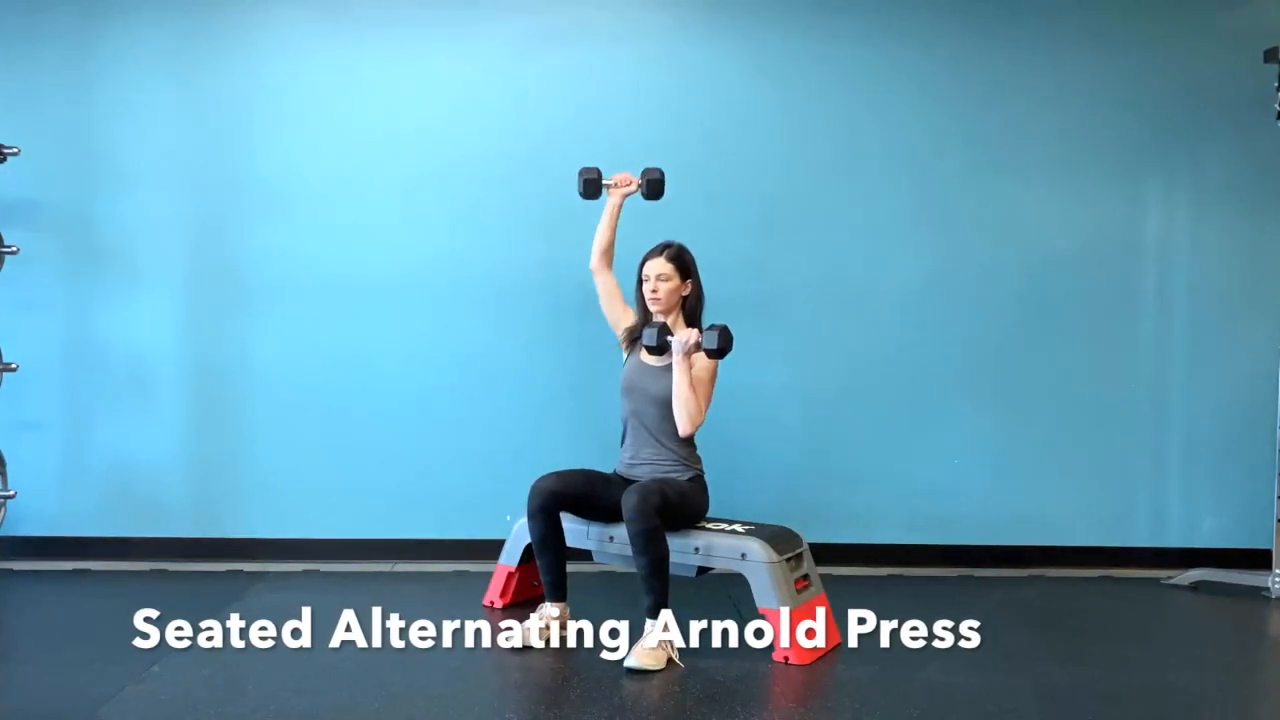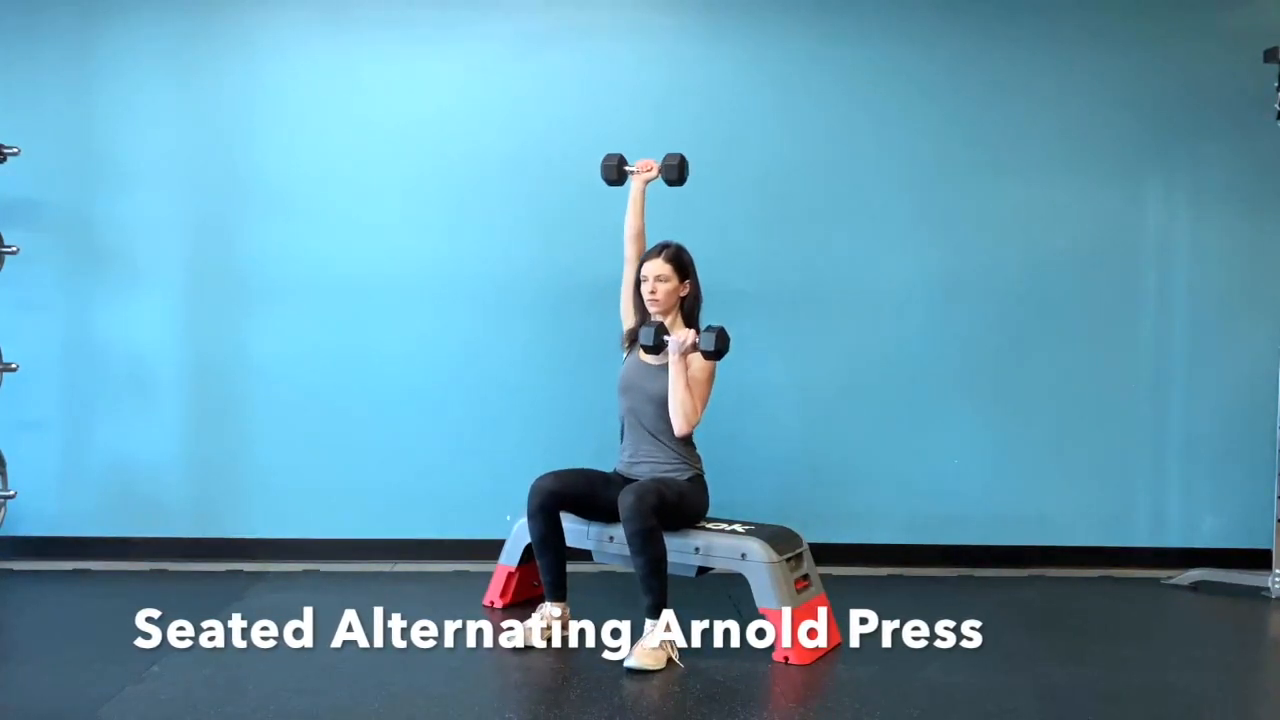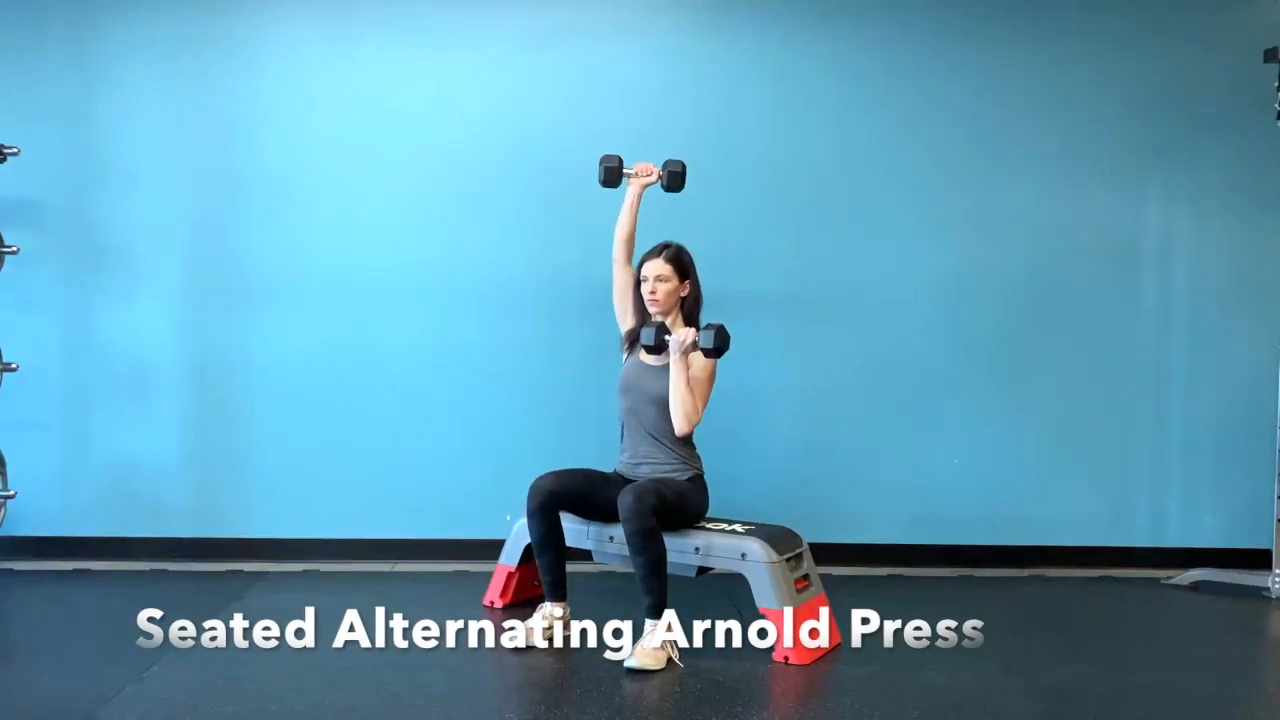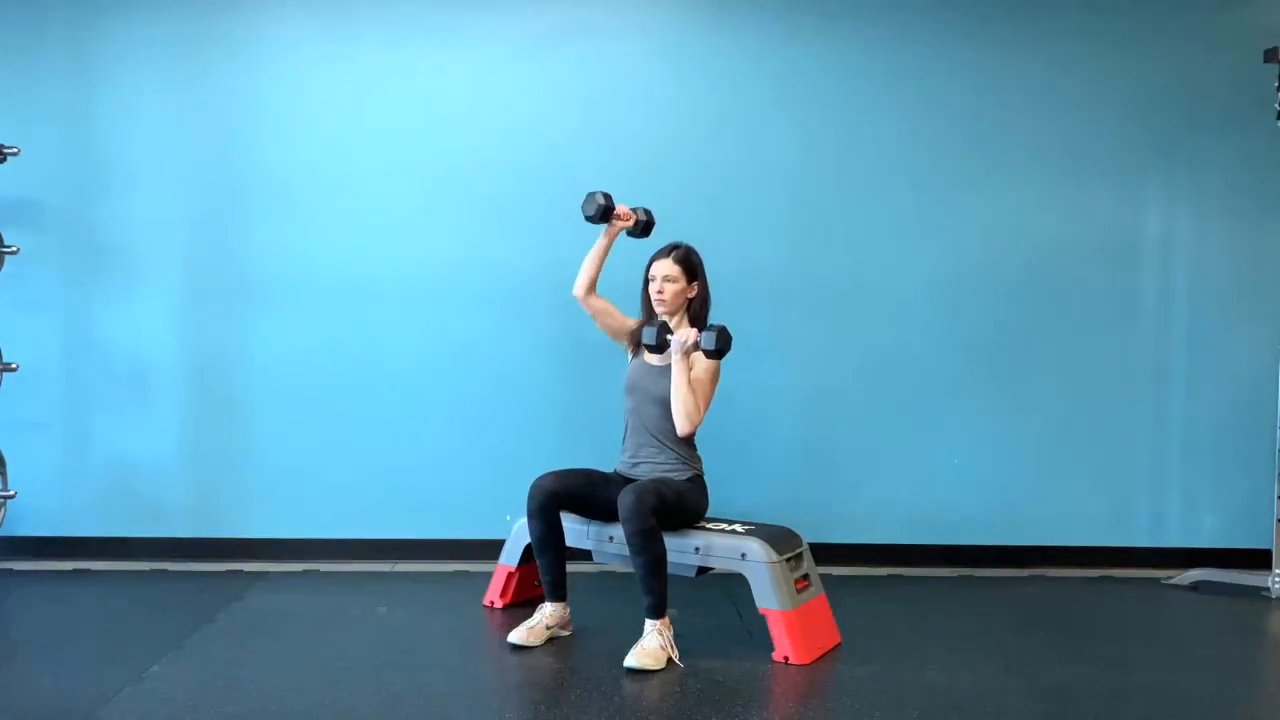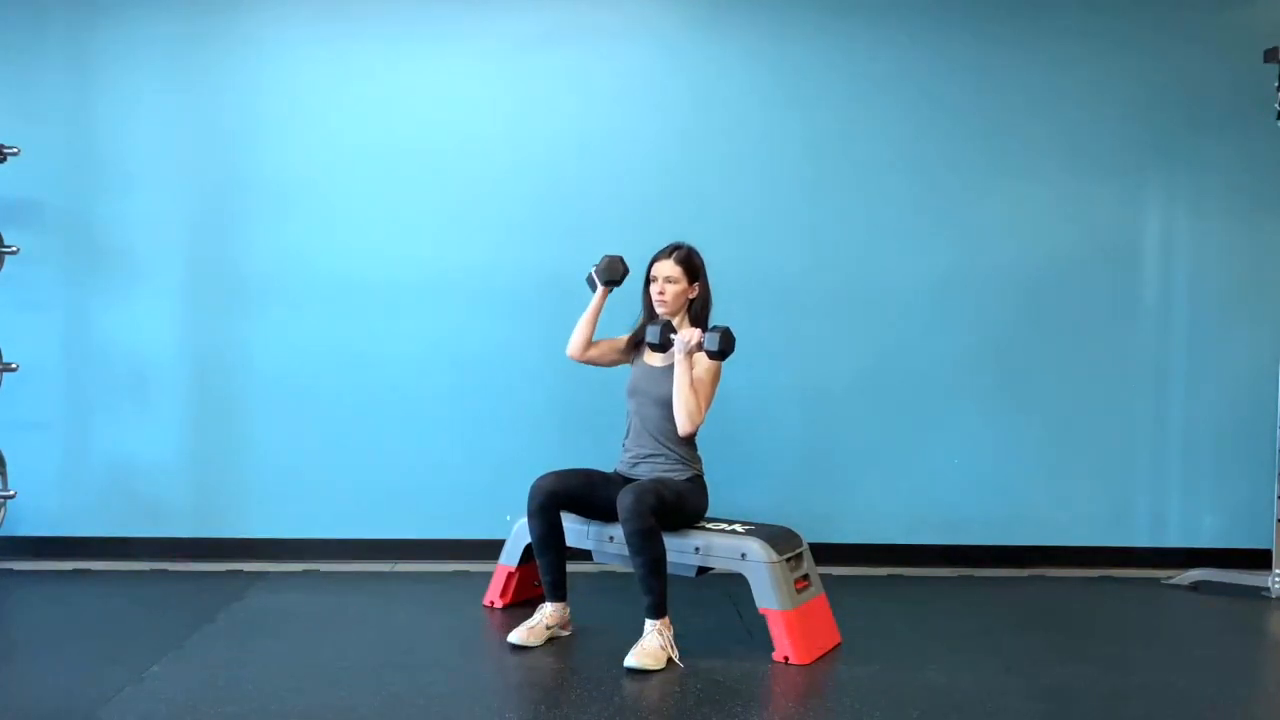
dt=0.3s
person 1, frame 1
left shoulder: (699, 352)
right shoulder: (632, 336)
left elbow: (687, 425)
right elbow: (600, 265)
left wrist: (681, 359)
right wrist: (614, 202)
left hip: (680, 486)
right hip: (626, 479)
left knee: (640, 501)
right knee: (545, 489)
left ankle: (657, 629)
right ankle: (555, 608)
person 1, frame 2
left shoulder: (698, 351)
right shoulder: (635, 333)
left elbow: (683, 425)
right elbow: (631, 250)
left wrist: (677, 358)
right wrist: (638, 186)
left hip: (680, 487)
right hip: (626, 479)
left knee: (636, 502)
right knee: (544, 489)
left ankle: (657, 629)
right ankle: (555, 608)
person 1, frame 3
left shoulder: (698, 353)
right shoulder: (634, 336)
left elbow: (683, 425)
right elbow: (618, 258)
left wrist: (676, 357)
right wrist: (635, 191)
left hip: (679, 487)
right hip: (625, 478)
left knee: (636, 502)
right knee: (544, 490)
left ankle: (657, 628)
right ankle: (555, 609)
person 1, frame 4
left shoulder: (702, 352)
right shoulder: (637, 338)
left elbow: (685, 425)
right elbow: (583, 291)
left wrist: (680, 355)
right wrist: (609, 233)
left hip: (680, 487)
right hip: (626, 478)
left knee: (636, 502)
right knee: (545, 489)
left ankle: (658, 628)
right ankle: (555, 610)
person 1, frame 5
left shoulder: (704, 352)
right shoulder: (638, 343)
left elbow: (687, 425)
right elbow: (577, 352)
left wrist: (682, 358)
right wrist: (601, 296)
left hip: (679, 486)
right hip: (626, 477)
left knee: (635, 501)
right knee: (545, 489)
left ankle: (658, 627)
right ankle: (555, 610)
